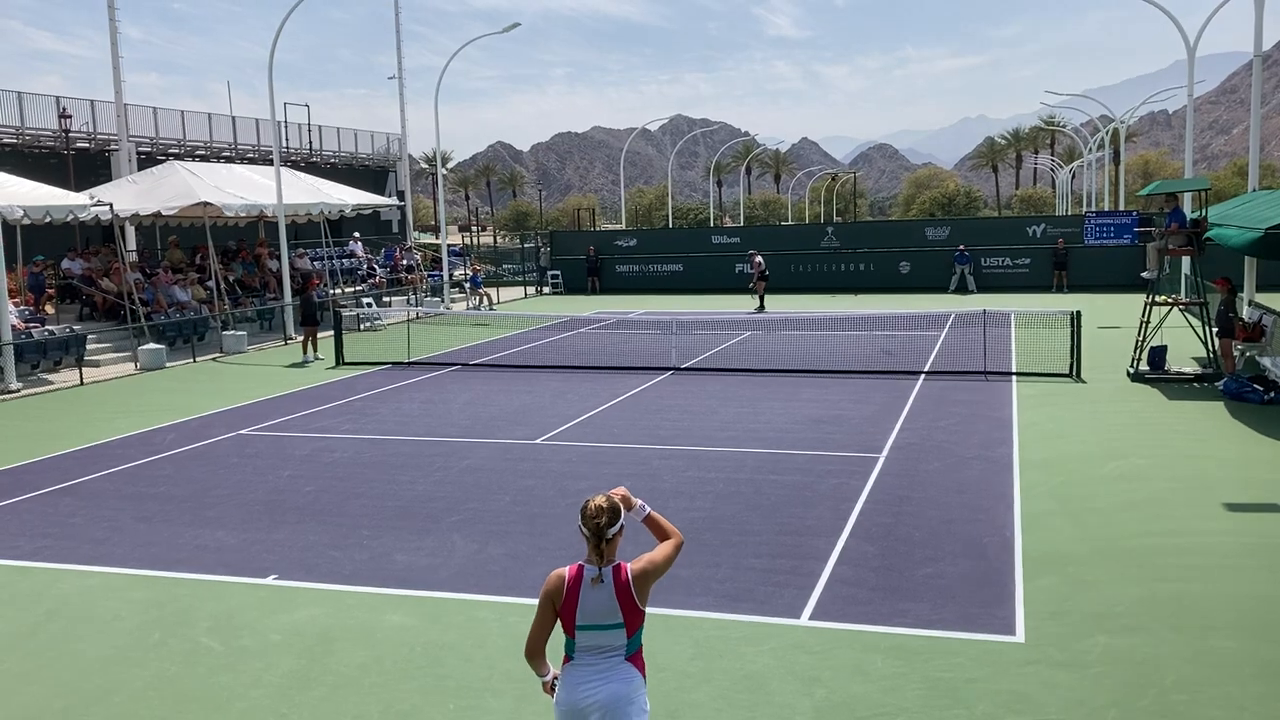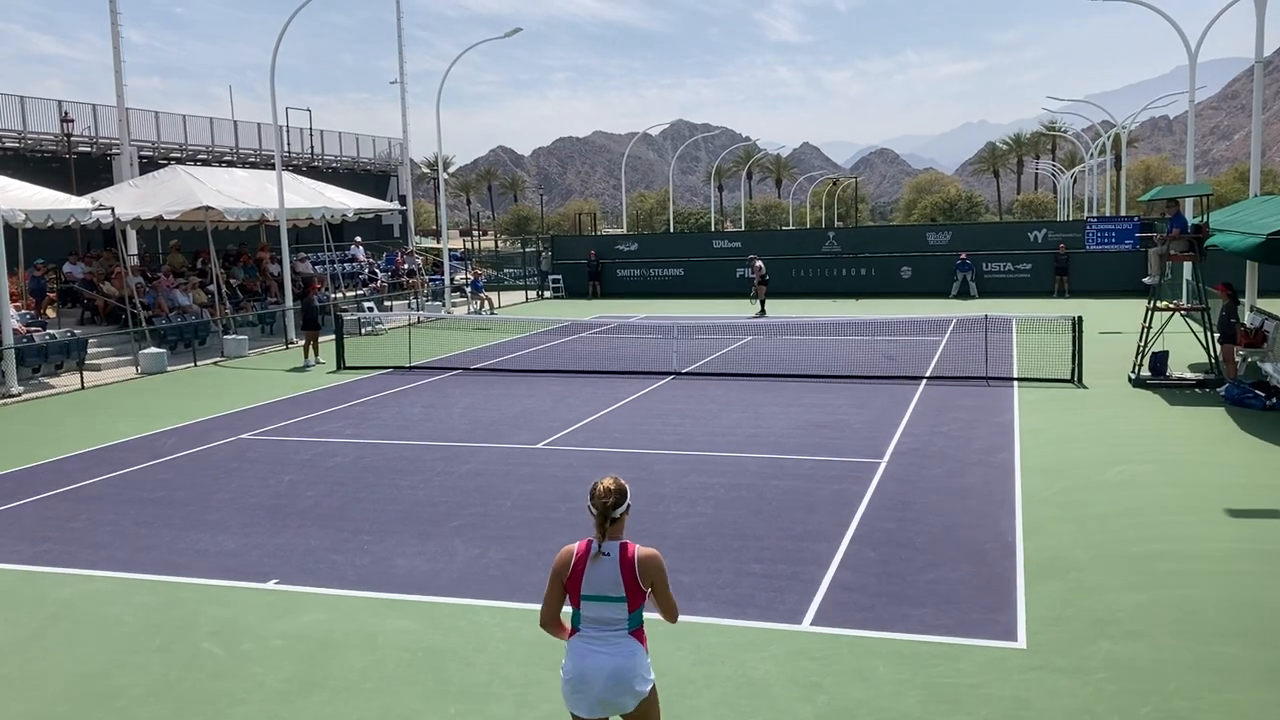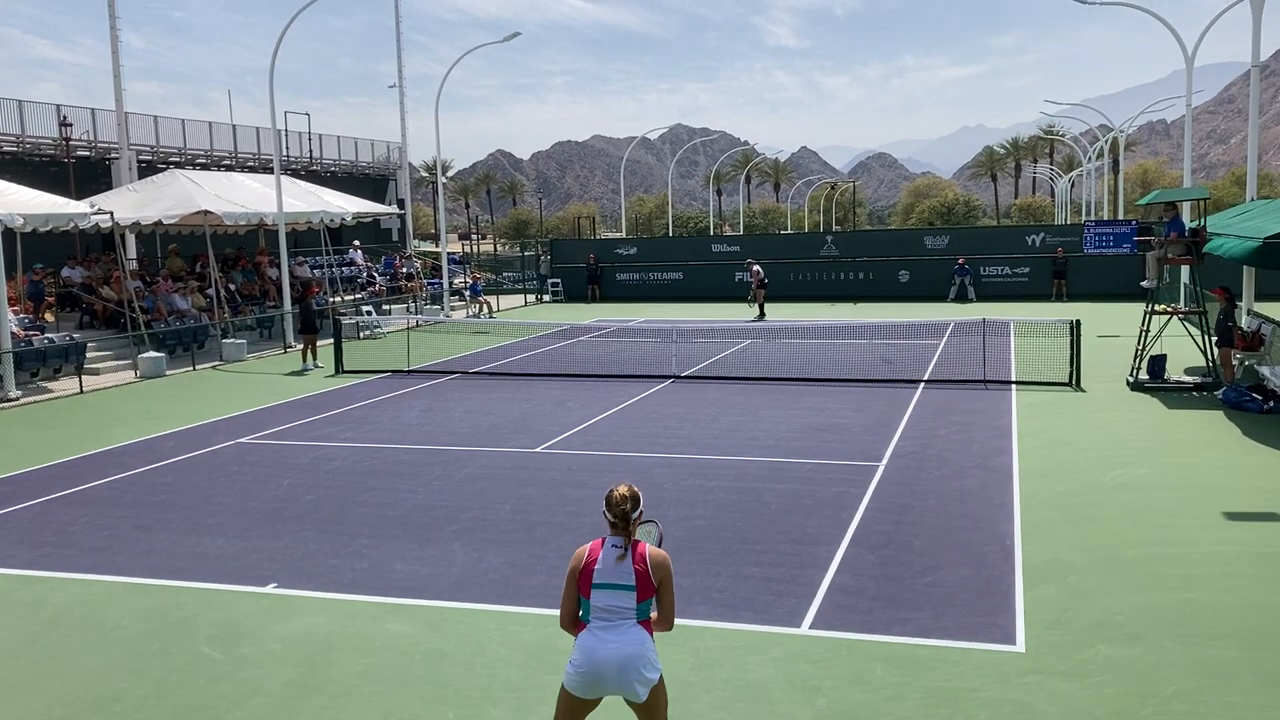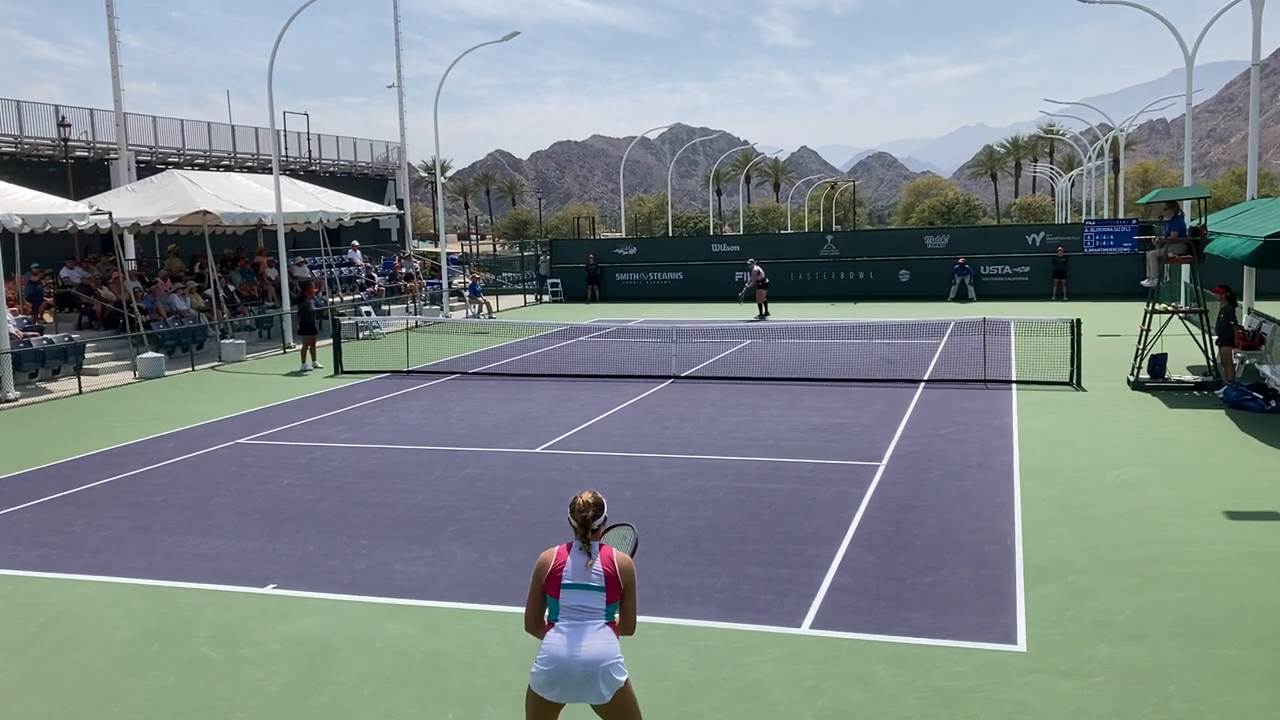
dt=0.4s
person 1, frame 1
left shoulder: (559, 581)
right shoulder: (638, 576)
left elbow: (533, 652)
right elbow: (675, 539)
left wrist: (546, 675)
right wrist: (635, 506)
left hip: (573, 698)
right hip: (622, 700)
person 1, frame 2
left shoulder: (568, 557)
right shoulder: (646, 559)
left elbow: (547, 621)
right elbow: (671, 616)
left hip: (580, 668)
right hip: (628, 668)
person 1, frame 3
left shoulder: (583, 554)
right shoulder: (657, 558)
left elbow: (566, 621)
right elbow: (666, 622)
left hip: (588, 657)
right hip: (637, 657)
person 1, frame 4
left shoulder: (548, 559)
right shoulder: (622, 562)
left elbow: (531, 624)
right elbow: (627, 627)
left hip: (553, 658)
right hip: (603, 660)
